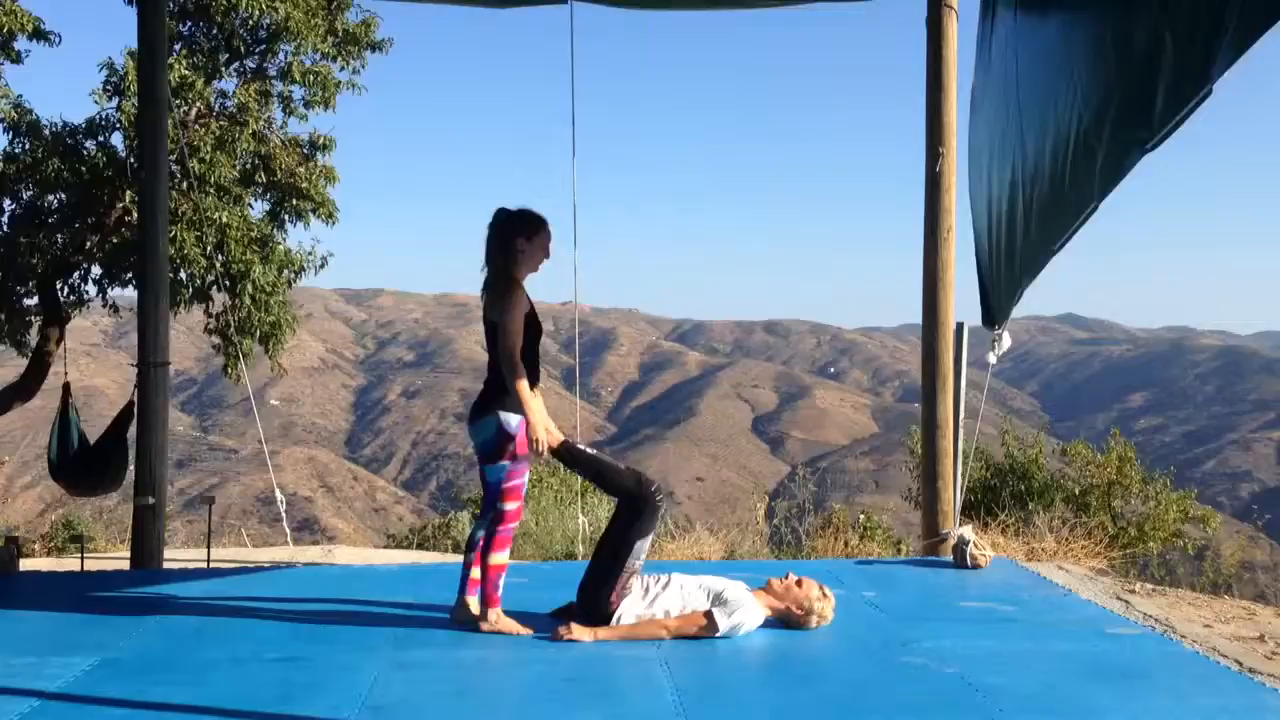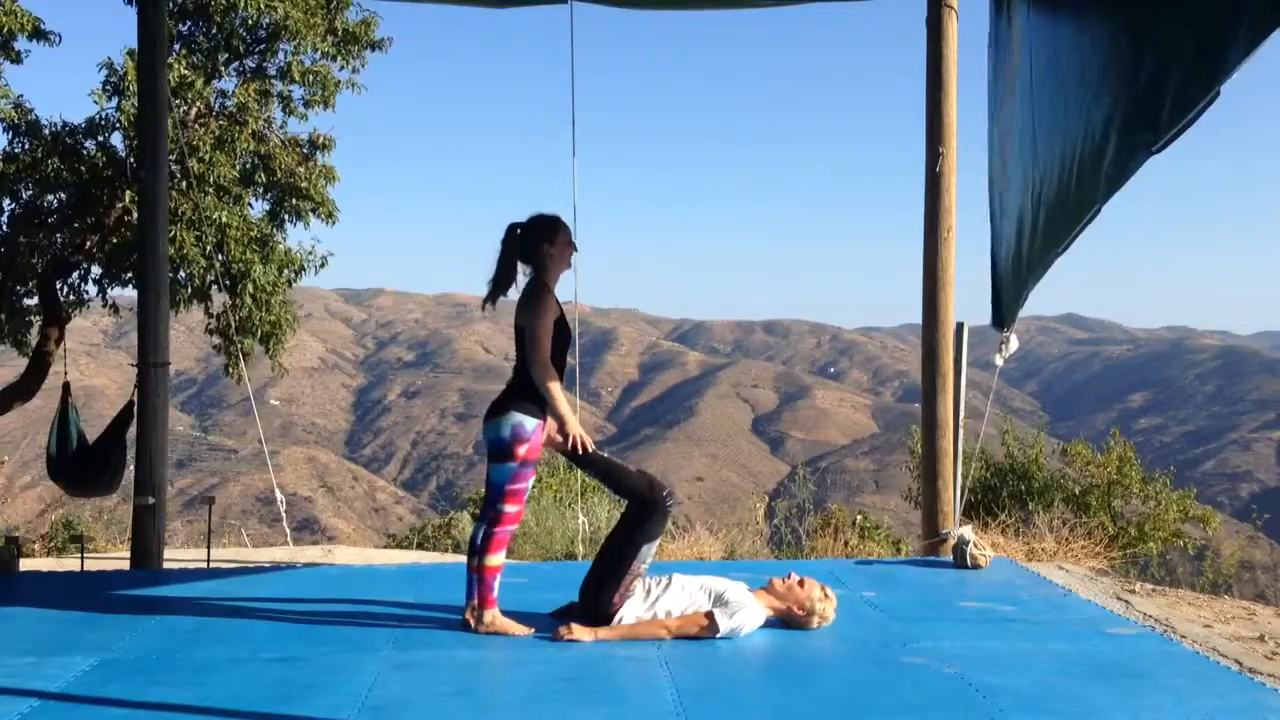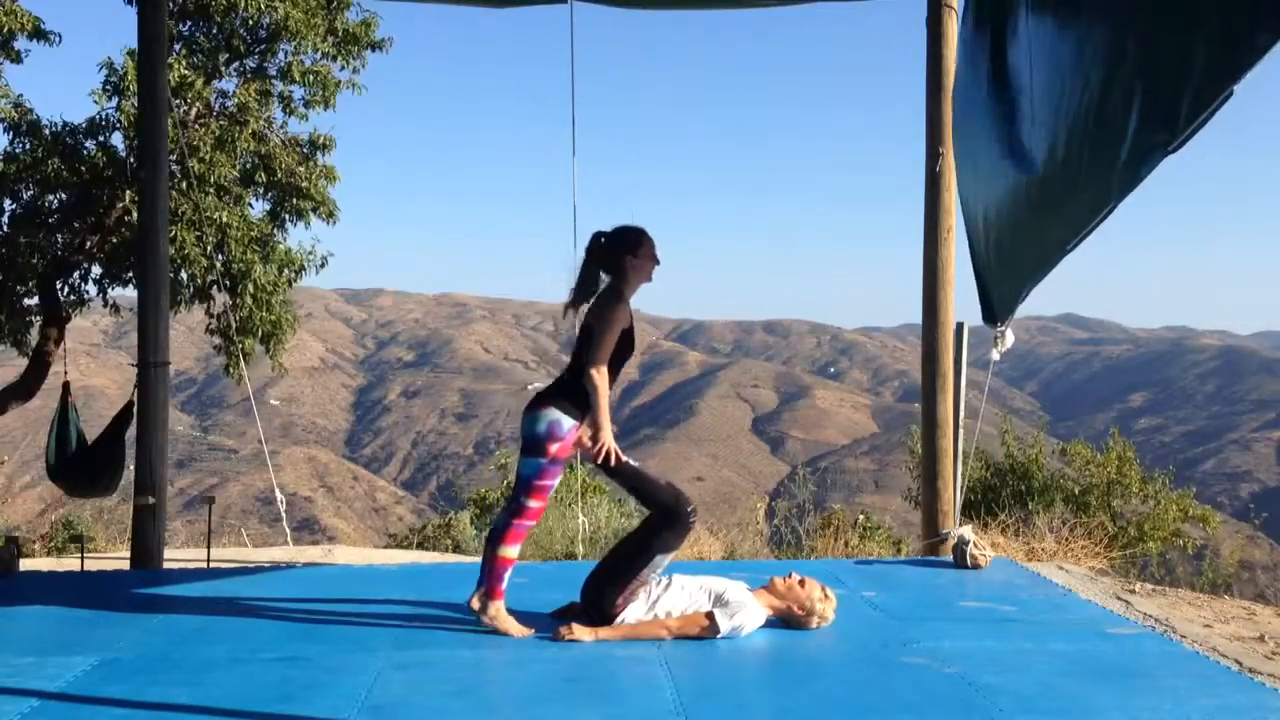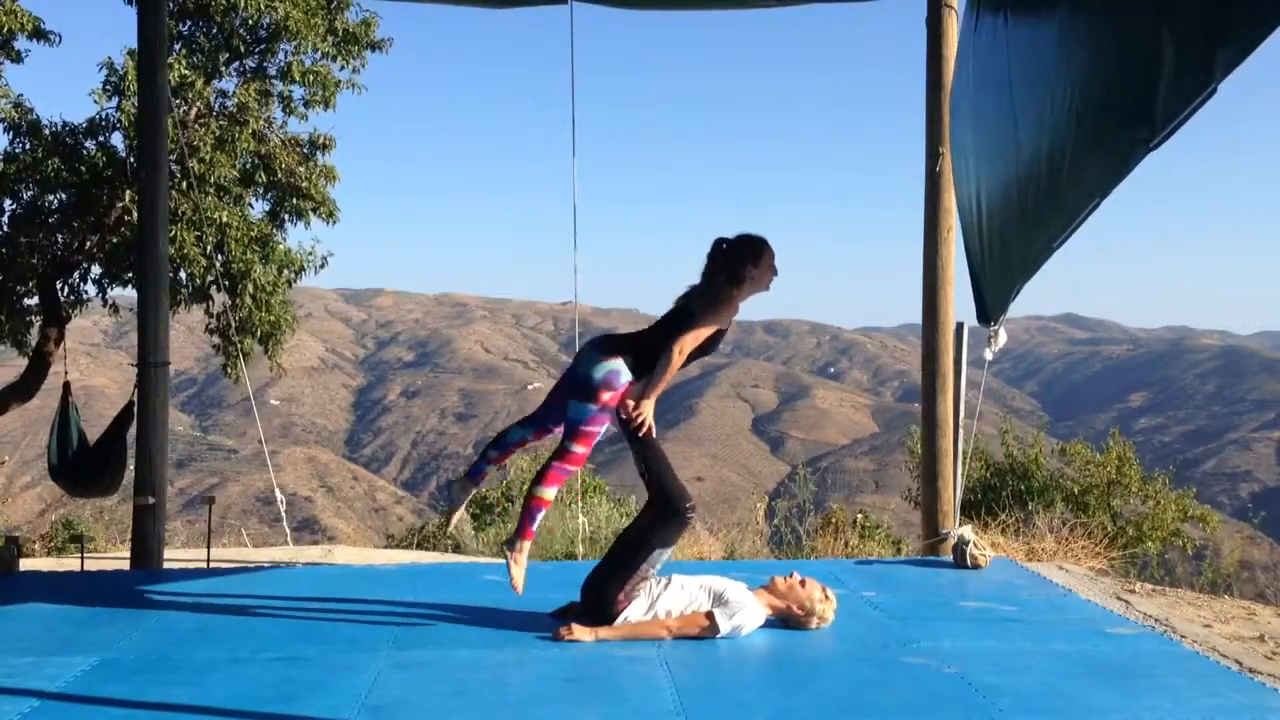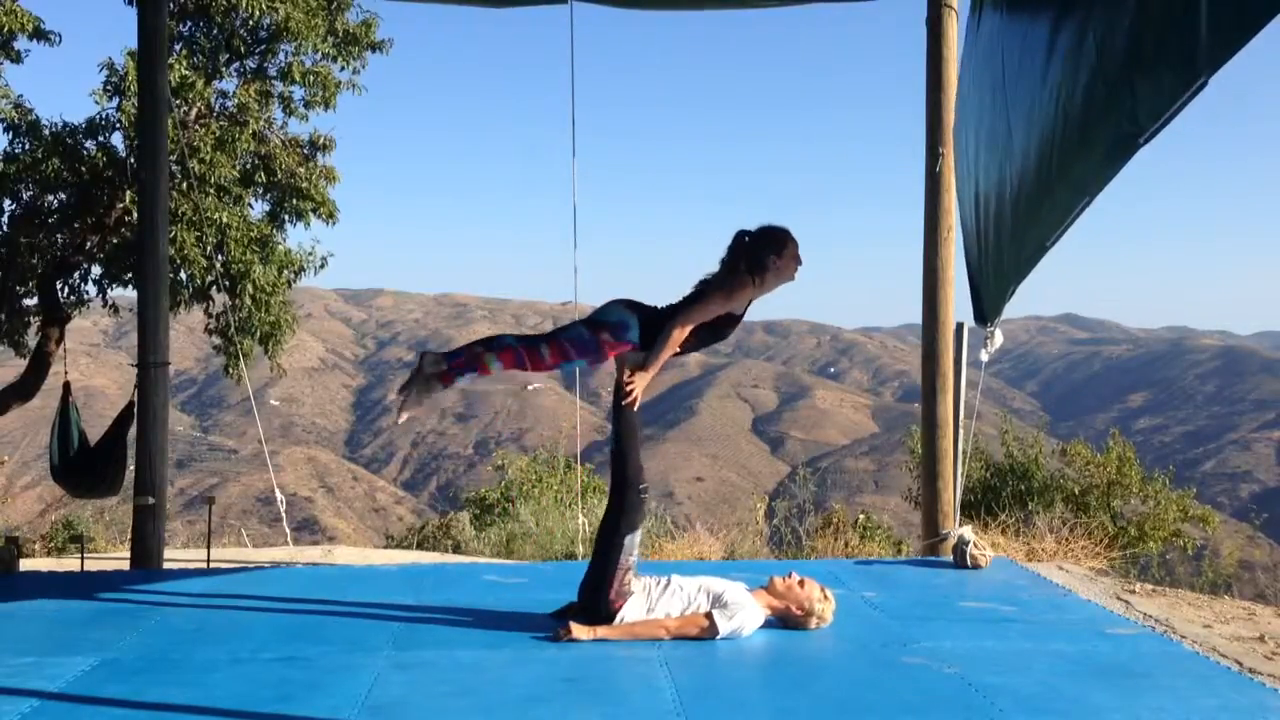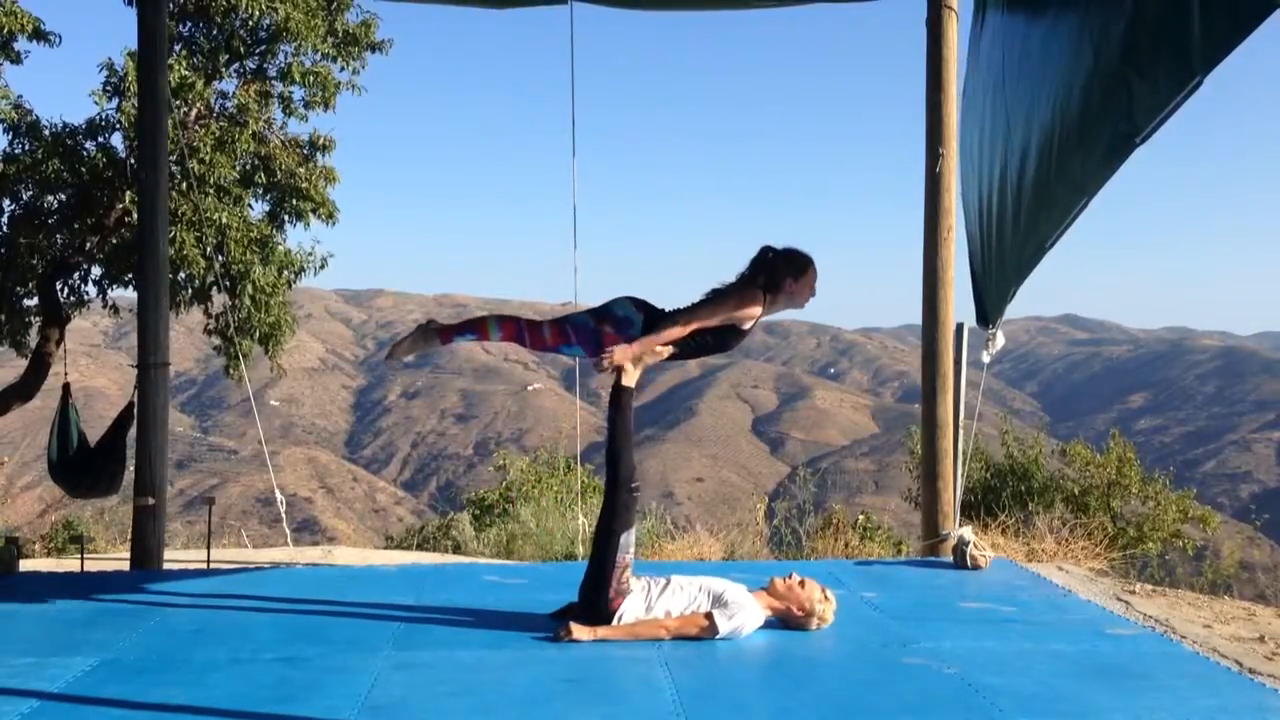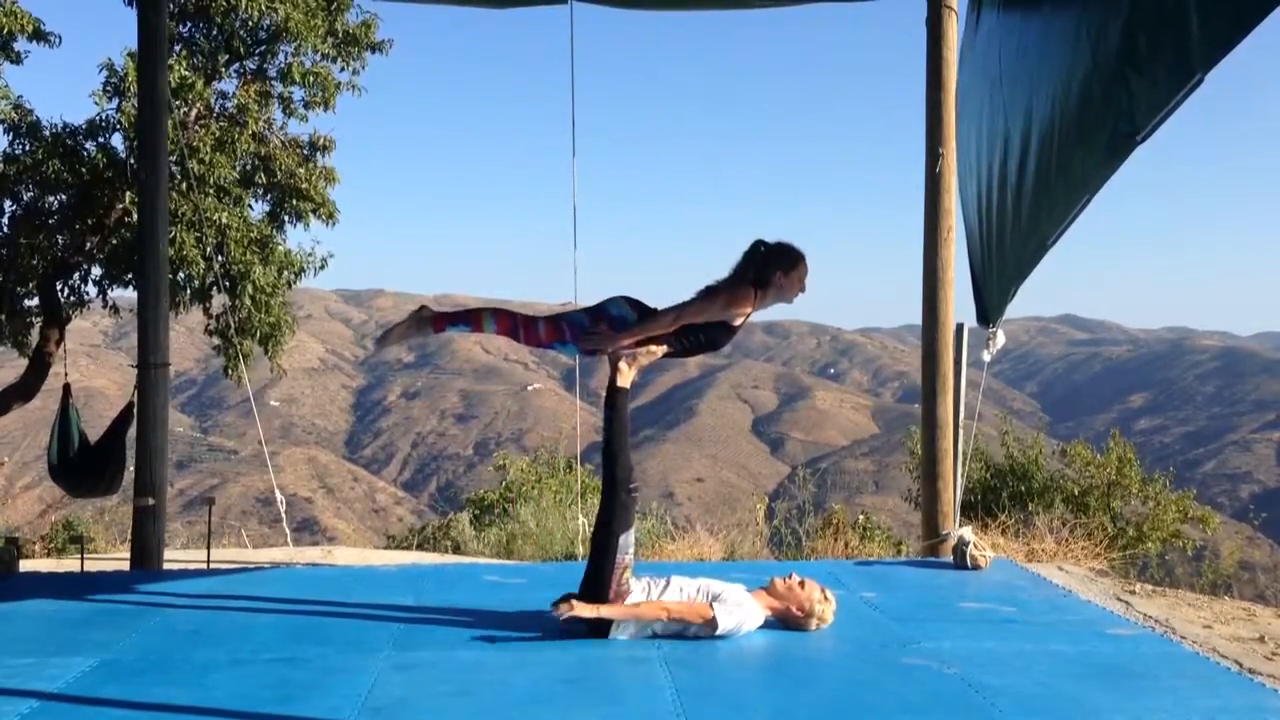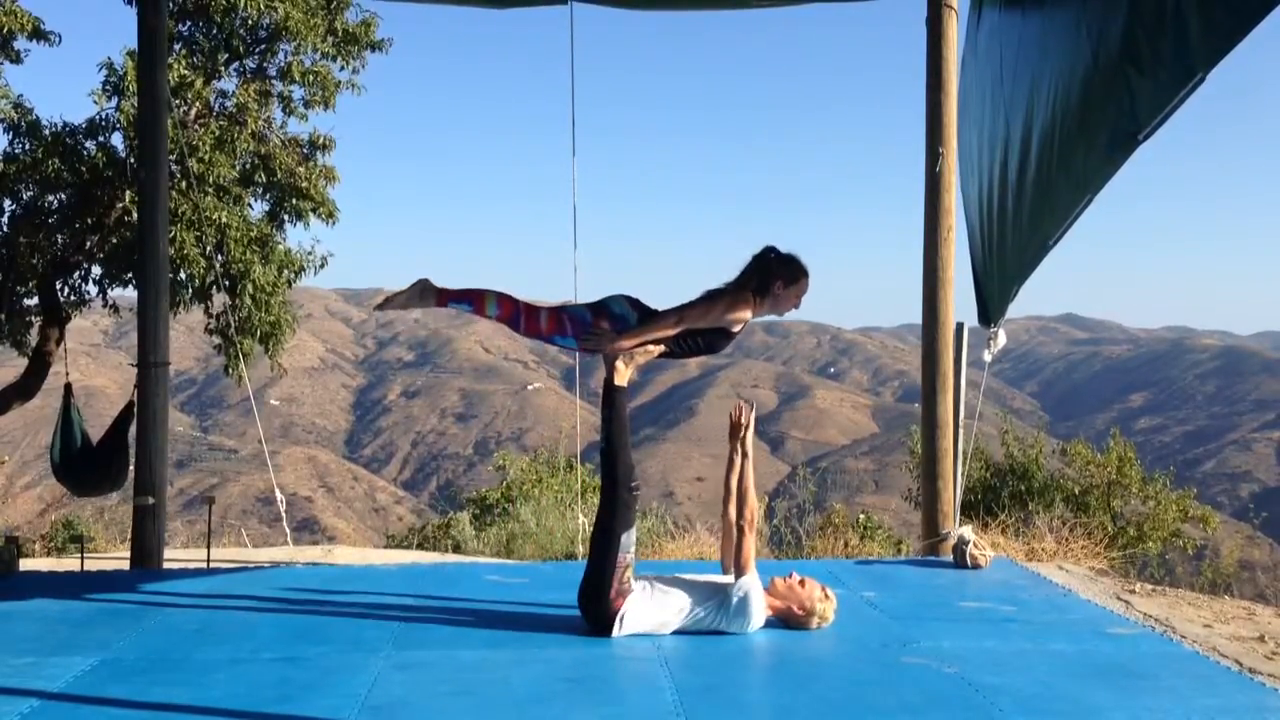
dt=0.7s
person 1, frame 1
left shoulder: (501, 288)
right shoulder: (511, 290)
right elbow: (511, 360)
left wrist: (539, 416)
right wrist: (533, 418)
left hip: (493, 412)
right hip: (503, 415)
left knee: (492, 511)
right knee: (505, 515)
left ankle: (469, 600)
right ankle: (490, 612)
person 1, frame 2
left shoulder: (539, 295)
right shoulder: (542, 296)
right elbow: (540, 365)
left wrist: (551, 419)
right wrist: (568, 418)
left hip: (514, 414)
right hip: (519, 418)
left knee: (494, 514)
right knee: (505, 517)
left ankle: (475, 606)
right ankle: (487, 613)
person 1, frame 3
left shoulder: (608, 300)
right shoulder: (617, 305)
right elbow: (596, 369)
left wrist: (588, 422)
right wrist: (604, 428)
left hip: (551, 411)
right hip: (557, 417)
left knee: (520, 506)
right knee: (526, 510)
left ankle: (484, 596)
right ankle: (492, 604)
person 1, frame 4
left shoulder: (711, 293)
right shoulder: (727, 306)
right elbow: (677, 349)
left wrist: (639, 388)
right wrist: (649, 399)
left hip: (603, 356)
right hip: (611, 371)
left knee: (537, 424)
right knee: (568, 458)
left ankle: (465, 484)
right ankle: (520, 544)
person 1, frame 5
left shoulder: (737, 284)
right shoulder: (742, 290)
right elbow: (681, 325)
left wrist: (643, 362)
right wrist: (647, 373)
left hip: (626, 326)
right hip: (624, 330)
left knee: (533, 348)
right knee: (530, 355)
left ankle: (439, 362)
right ankle: (433, 381)
person 1, frame 6
left shoulder: (747, 299)
right shoulder: (750, 306)
right elbow: (687, 323)
left wrist: (635, 347)
right wrist: (634, 350)
left hip: (632, 325)
right hip: (629, 328)
left knee: (536, 333)
right knee: (532, 334)
left ankle: (440, 331)
right ankle: (435, 336)
person 1, frame 7
left shoulder: (738, 294)
right shoulder: (743, 301)
right elbow: (679, 316)
left wrist: (626, 340)
right wrist: (624, 341)
left hip: (627, 324)
right hip: (624, 326)
left knee: (531, 331)
right knee: (527, 330)
left ankle: (432, 320)
right ankle: (428, 324)
person 1, frame 8
left shoulder: (737, 299)
right shoulder: (741, 307)
right elbow: (679, 319)
left wrist: (626, 341)
right wrist: (624, 342)
left hip: (624, 321)
right hip: (620, 324)
left knee: (530, 320)
right knee: (526, 318)
left ankle: (432, 296)
right ankle: (430, 296)
person 2, frame 1
left shoulder: (745, 614)
right shoulder: (743, 594)
left elbow: (670, 627)
left wrist: (595, 633)
left hip: (611, 608)
right hip: (613, 604)
left knee: (645, 494)
left ankle: (556, 444)
person 2, frame 2
left shoulder: (746, 615)
right shoulder: (744, 597)
left elbow: (670, 628)
left wrist: (595, 633)
left hip: (613, 608)
right hip: (614, 602)
left knee: (655, 497)
person 2, frame 3
left shoulder: (746, 616)
right shoulder: (743, 596)
left elbow: (671, 628)
left wrist: (596, 633)
left hip: (615, 607)
right hip: (613, 602)
left knee: (679, 512)
person 2, frame 4
left shoulder: (745, 615)
right shoulder: (744, 598)
left elbow: (670, 627)
left wrist: (595, 633)
left hip: (614, 606)
right hip: (616, 601)
left knee: (677, 508)
person 2, frame 5
left shoulder: (744, 617)
right shoulder: (742, 596)
left elbow: (668, 628)
left wrist: (594, 632)
left hip: (612, 606)
right hip: (615, 604)
left knee: (631, 494)
left ankle: (625, 386)
person 2, frame 6
left shoulder: (744, 616)
right shoulder: (744, 599)
left elbow: (668, 628)
left wrist: (594, 632)
left hip: (613, 608)
right hip: (616, 602)
left knee: (623, 496)
left ankle: (626, 381)
person 2, frame 7
left shoulder: (743, 616)
right shoulder: (740, 600)
left elbow: (670, 610)
left wrist: (596, 610)
left hip: (610, 620)
right hip: (614, 603)
left knee: (621, 500)
left ankle: (622, 380)
person 2, frame 8
left shoulder: (749, 611)
right shoulder: (741, 595)
left elbow: (747, 524)
right elbow: (731, 518)
left wrist: (747, 453)
right wrist: (735, 451)
left hip: (612, 611)
right hip: (614, 607)
left knee: (622, 497)
left ankle: (619, 378)
